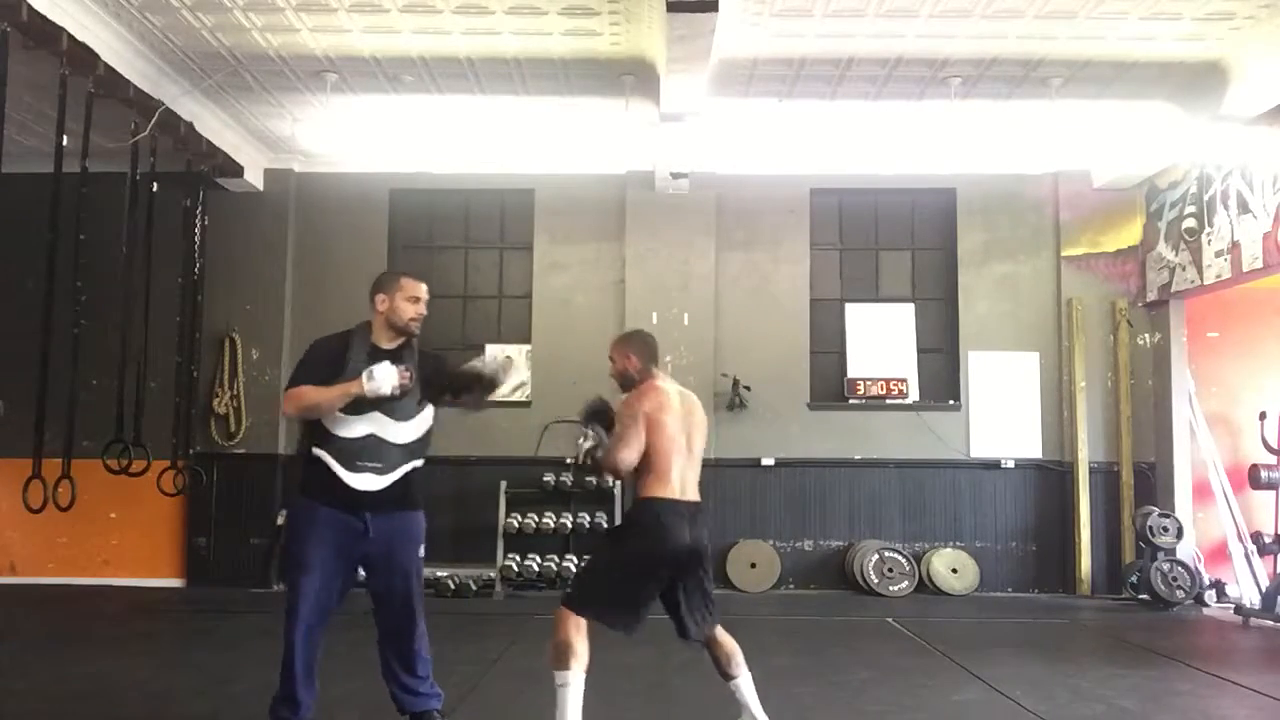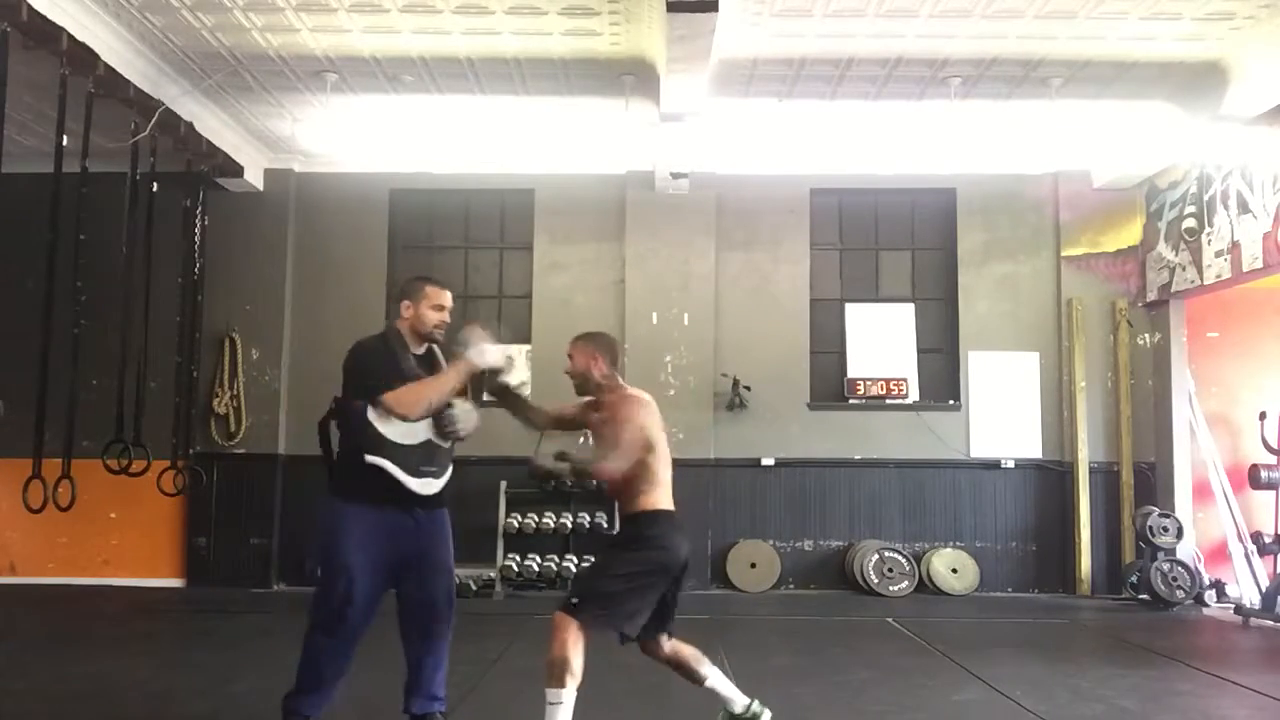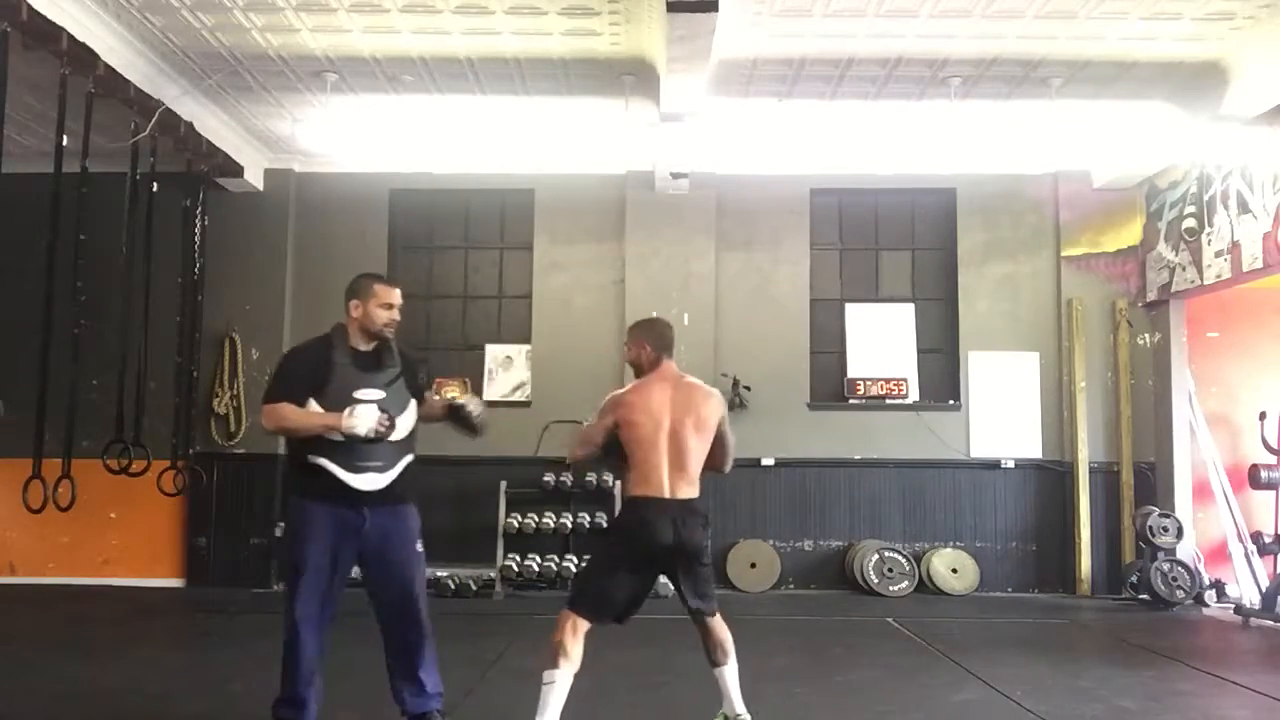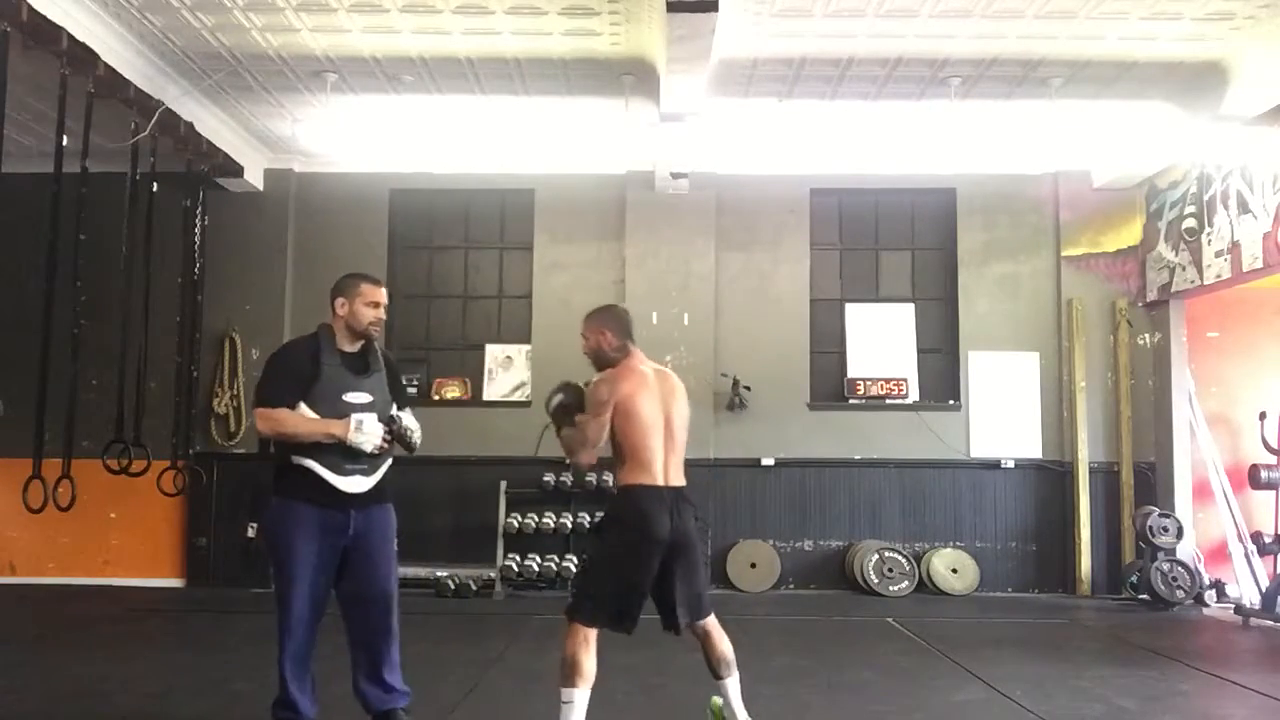
dt=0.4s
person 1, frame 1
left shoulder: (426, 363)
right shoulder: (332, 350)
left elbow: (468, 386)
right elbow: (293, 404)
left wrist: (482, 377)
right wrist: (363, 385)
left hip: (396, 512)
right hip: (327, 509)
left knee: (403, 614)
right knee: (307, 612)
person 1, frame 2
left shoulder: (442, 363)
right shoulder: (371, 354)
left elbow: (450, 423)
right elbow: (404, 406)
left wrist: (461, 419)
right wrist: (469, 364)
left hip: (426, 511)
right hip: (364, 510)
left knee: (434, 613)
right knee: (341, 614)
person 1, frame 3
left shoulder: (399, 361)
right shoulder: (309, 357)
left elbow: (416, 410)
right elbow: (272, 416)
left wrist: (453, 408)
right wrist: (341, 420)
left hip: (390, 509)
right hip: (321, 507)
left knee: (407, 608)
right knee: (307, 613)
person 1, frame 4
left shoulder: (383, 363)
right shoulder: (297, 356)
left elbow: (397, 416)
right elbow: (267, 420)
left wrist: (405, 426)
right wrist: (344, 429)
left hip: (371, 508)
right hip: (305, 509)
left knee: (378, 609)
right knee: (299, 614)
person 2, frame 1
left shoulder: (638, 399)
right shoulder: (692, 402)
left elbow: (621, 462)
left wrist: (599, 450)
left hip: (653, 522)
right hip: (692, 525)
left knee: (571, 618)
right knee: (707, 628)
person 2, frame 2
left shoulder: (630, 406)
right shoulder: (601, 407)
left elbow: (609, 468)
right elbow: (547, 420)
left wrist: (565, 463)
right wrist: (503, 391)
left hip: (650, 539)
right hip: (666, 538)
left knee: (567, 625)
right knee: (656, 643)
person 2, frame 3
left shoulder: (624, 400)
right shoulder: (711, 398)
left elbow: (578, 453)
right elbow: (724, 463)
left wrist: (618, 447)
left hip: (641, 522)
right hip: (689, 522)
left knee: (573, 622)
right knee: (707, 616)
person 2, frame 4
left shoulder: (608, 384)
right shoulder: (674, 383)
left elbow: (583, 456)
left wrist: (563, 420)
left hip: (636, 512)
right hip: (680, 510)
left knee: (581, 628)
right knee: (703, 620)
